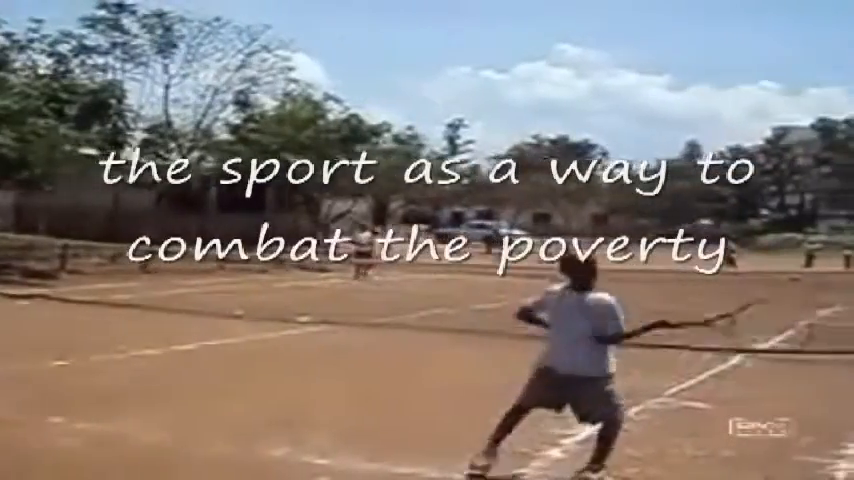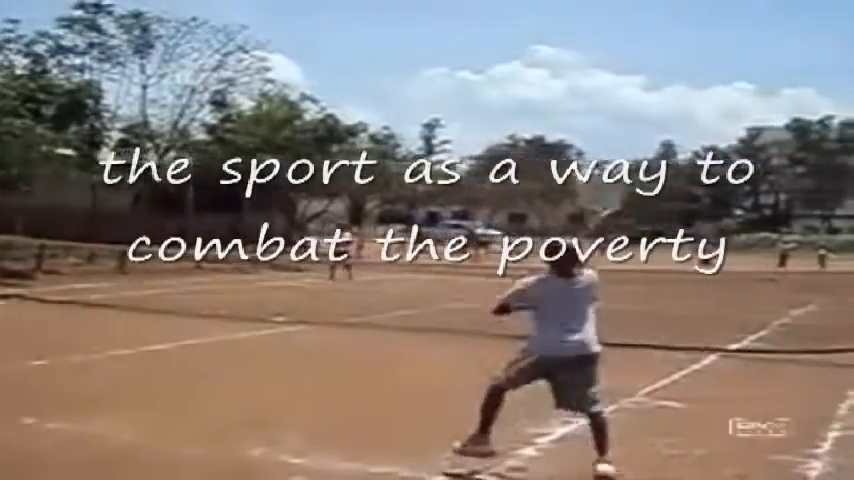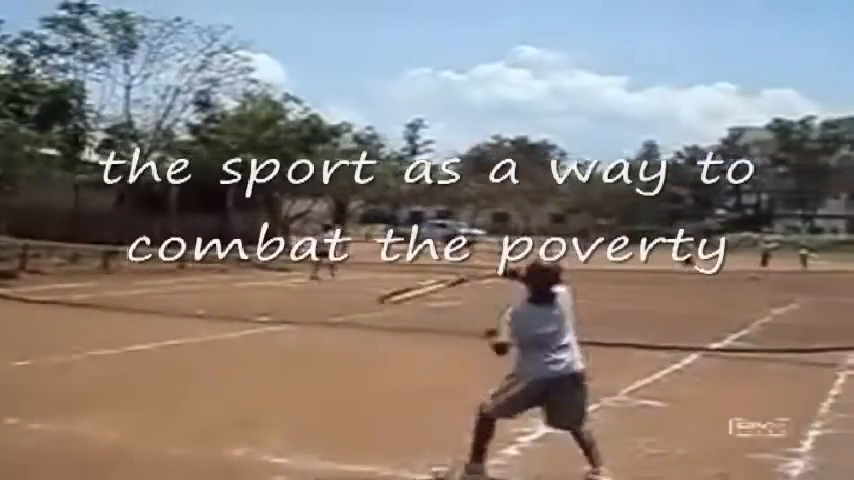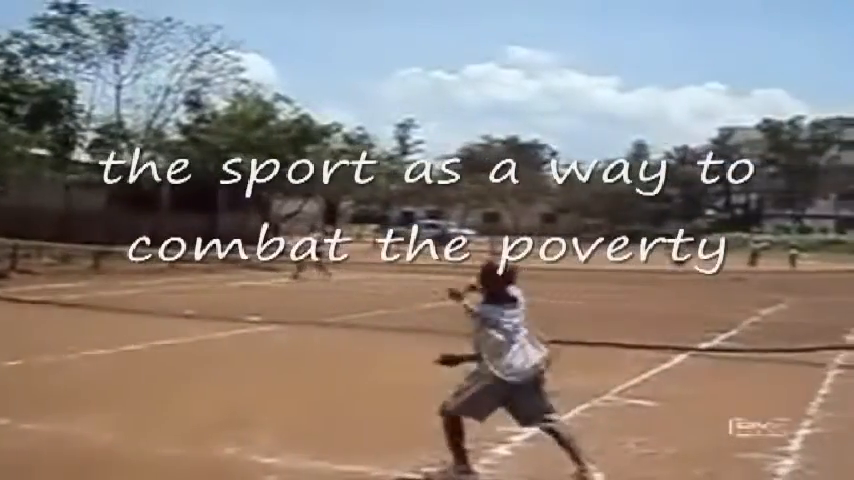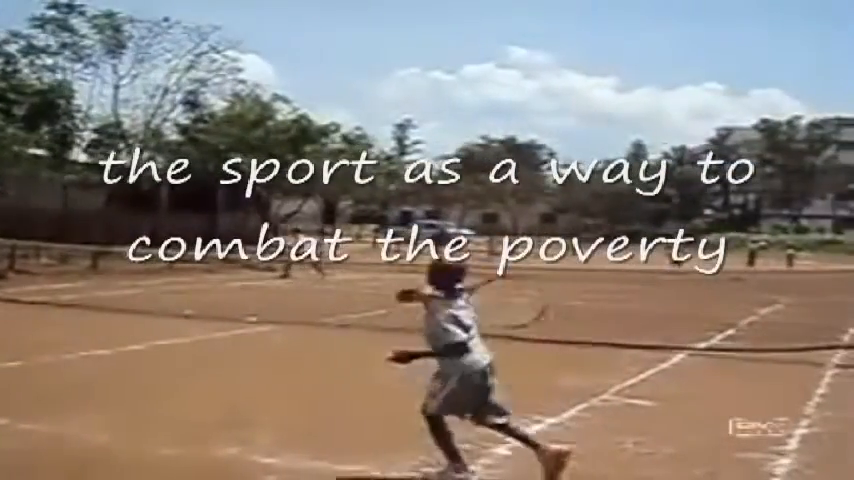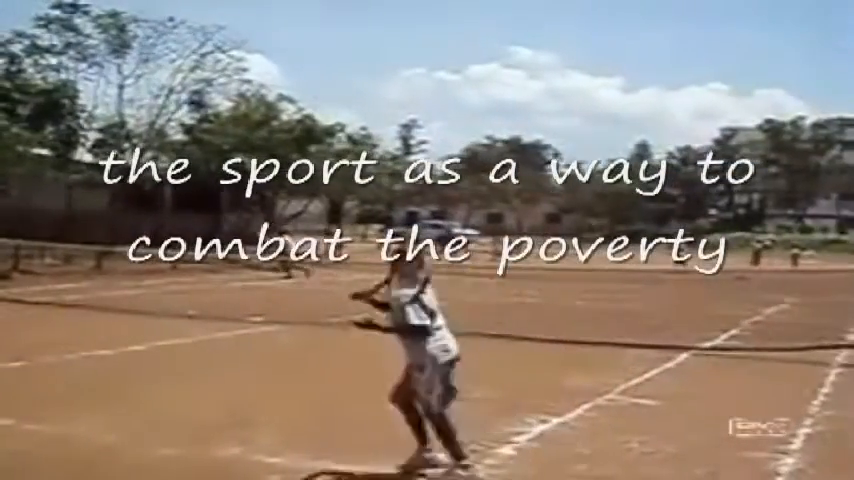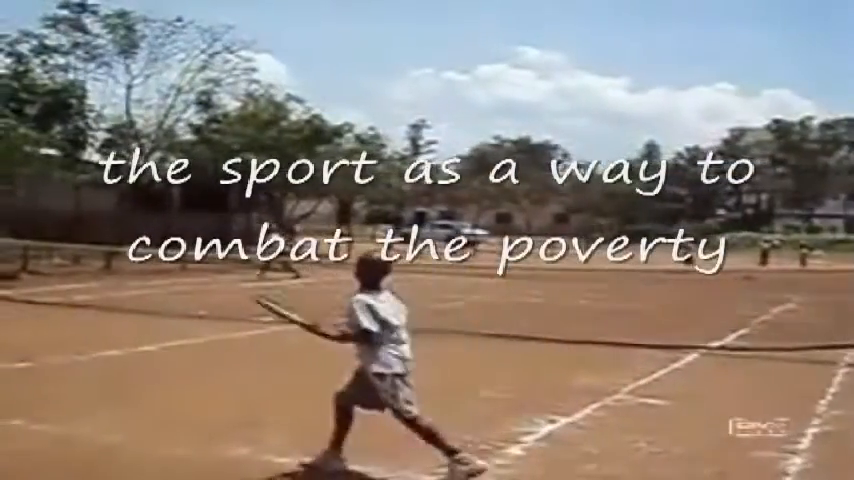
dt=0.2s
person 1, frame 1
left shoulder: (554, 294)
right shoulder: (604, 303)
left elbow: (523, 314)
right elbow: (612, 339)
right wrist: (649, 327)
left hip: (552, 366)
right hip: (591, 371)
left knee: (522, 406)
right knee: (613, 420)
left ankle: (488, 453)
person 1, frame 2
left shoulder: (533, 286)
right shoulder: (590, 278)
left elbow: (499, 309)
left hip: (544, 352)
right hip: (583, 353)
left knee: (498, 386)
right knee: (593, 409)
left ankle: (480, 439)
right ankle: (604, 461)
person 1, frame 3
left shoulder: (518, 314)
right shoulder: (562, 295)
left elbow: (502, 348)
right elbow: (544, 286)
left wrist: (494, 337)
right wrist: (521, 275)
left hip: (534, 375)
right hip: (571, 371)
left knee: (487, 413)
right knee: (576, 425)
person 1, frame 4
left shoulder: (486, 316)
right shoulder: (514, 295)
left elbow: (493, 353)
left wrist: (455, 359)
right wrist: (472, 290)
left hip: (503, 373)
right hip: (530, 369)
left knee: (449, 412)
right knee: (548, 422)
person 1, frame 5
left shoulder: (442, 313)
right shoulder: (456, 293)
left elbow: (459, 348)
left wrist: (414, 356)
right wrist: (417, 295)
left hip: (461, 369)
right hip: (478, 366)
left knee: (432, 413)
right knee: (494, 418)
right ankle: (545, 450)
person 1, frame 6
left shoulder: (403, 293)
right shoulder: (417, 284)
left elbow: (417, 329)
right elbow: (398, 310)
left wrist: (380, 327)
right wrist: (371, 299)
left hip: (432, 357)
right hip: (433, 354)
left knee: (434, 411)
right knee: (402, 398)
left ankle: (462, 464)
right ankle: (425, 451)
person 1, frame 7
left shoulder: (360, 302)
right shoulder: (388, 298)
left elbow: (366, 337)
right elbow: (389, 329)
left wrist: (329, 334)
left hip: (384, 366)
right hip: (378, 365)
left knee: (409, 416)
right knee: (343, 400)
left ankle: (460, 459)
right ankle: (333, 455)
